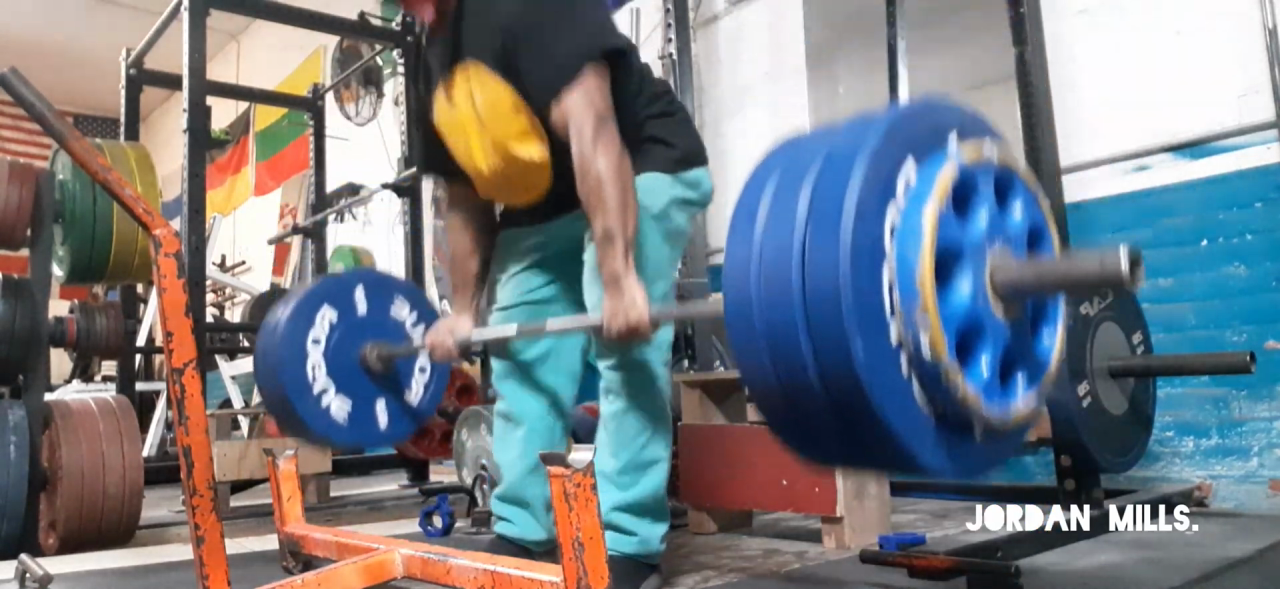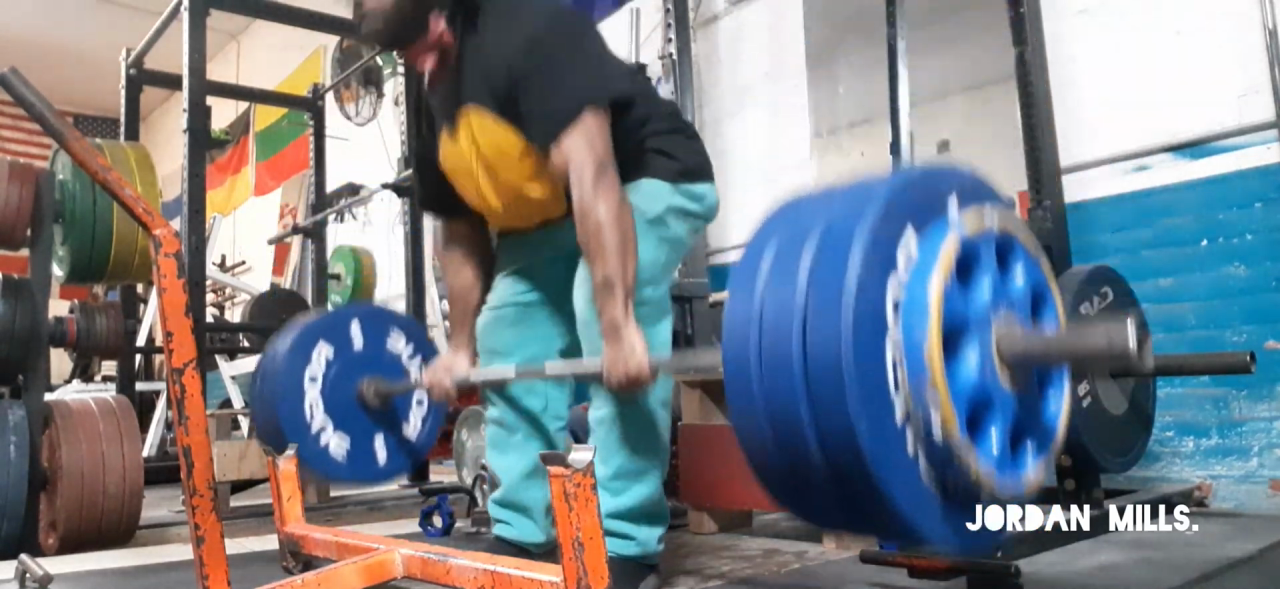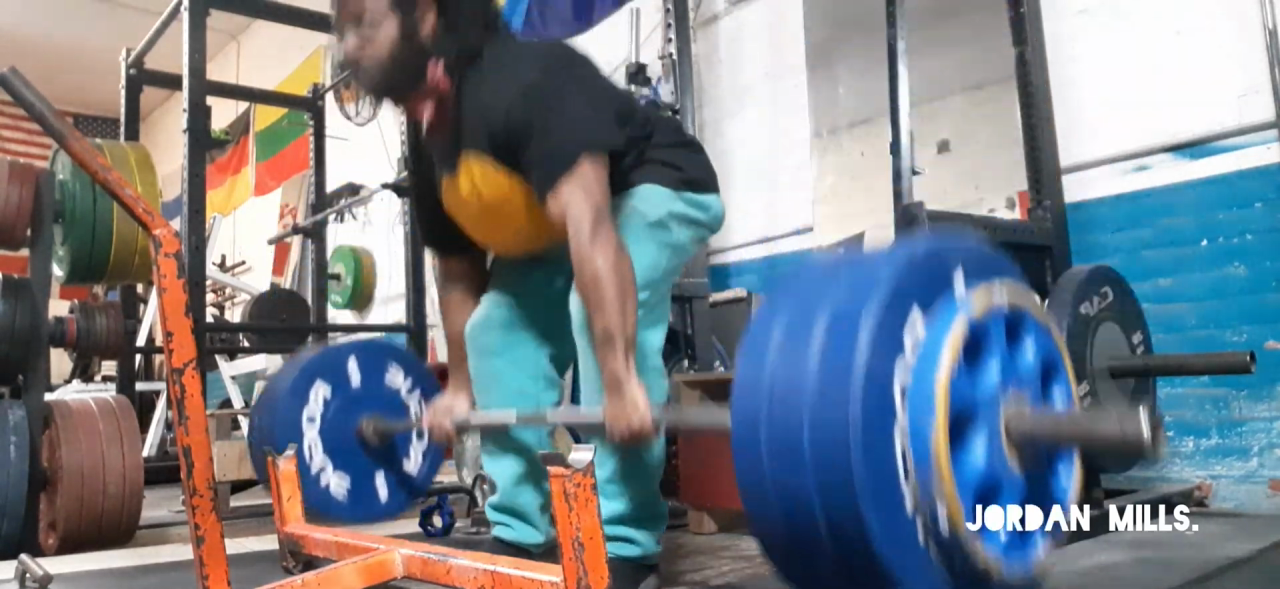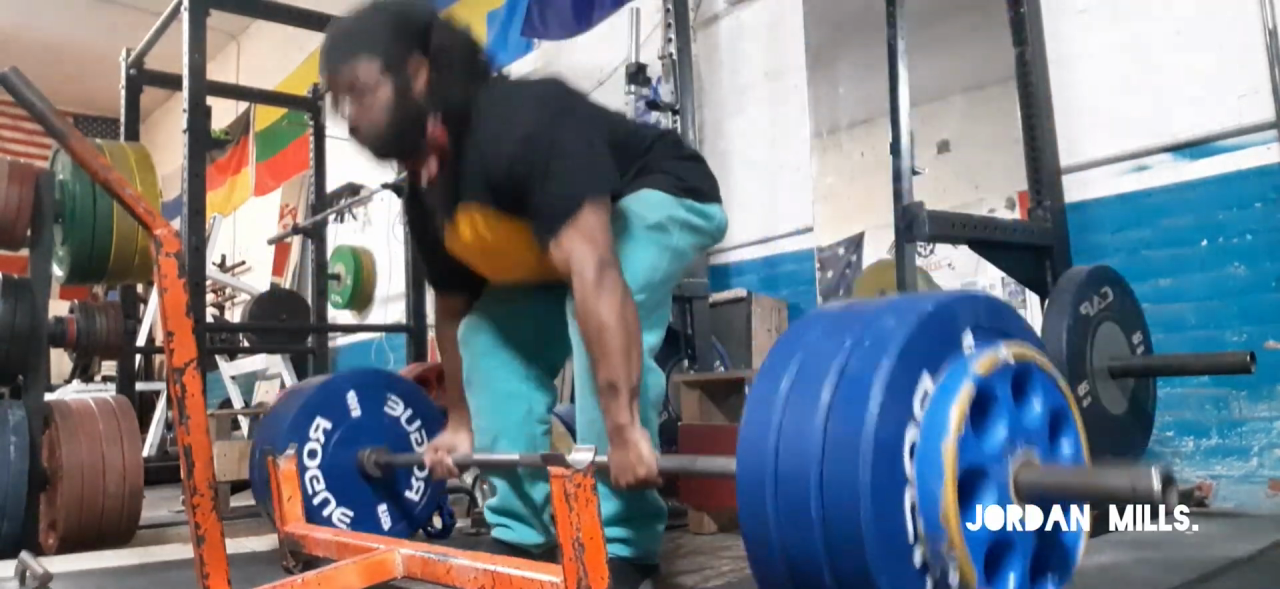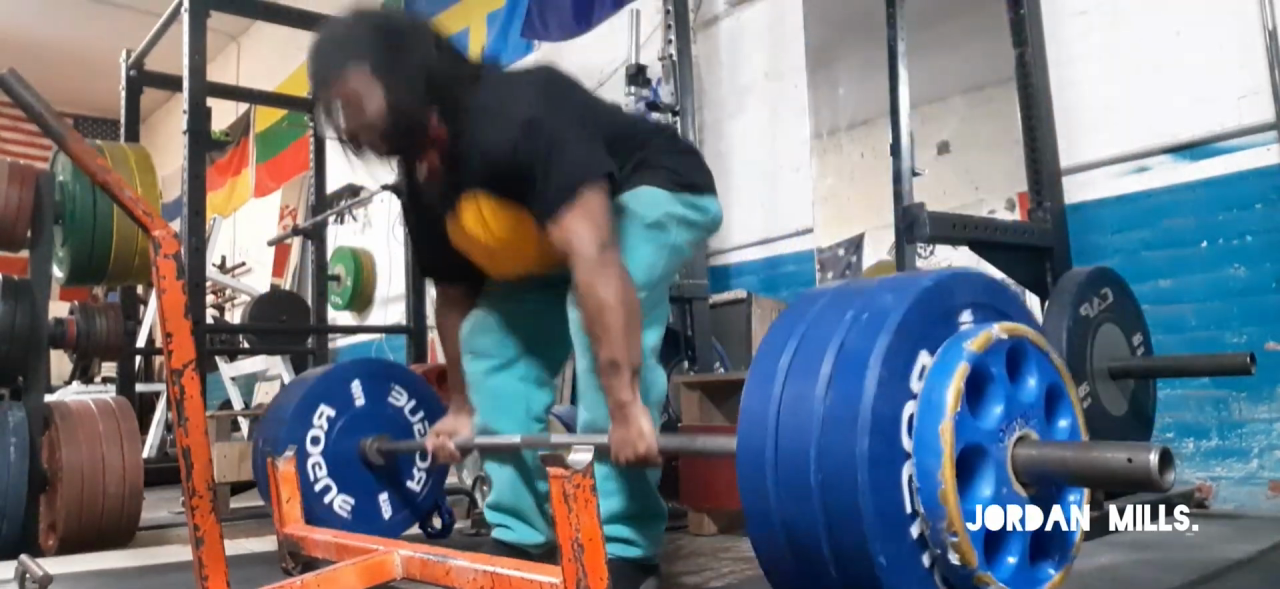
dt=0.1s
person 1, frame 1
right shoulder: (432, 58)
left elbow: (591, 133)
right elbow: (464, 200)
left wrist: (619, 279)
right wrist: (465, 309)
left hip: (646, 173)
right hip: (543, 204)
left knee: (624, 343)
right knee: (519, 351)
right ankle: (524, 533)
person 1, frame 2
right shoulder: (435, 107)
left elbow: (592, 182)
right elbow: (460, 237)
left wrist: (618, 322)
right wrist: (460, 347)
left hip: (646, 182)
left knee: (612, 346)
right knee: (506, 347)
right ankle: (521, 533)
person 1, frame 3
left shoulder: (524, 89)
right shoulder: (430, 145)
left elbow: (588, 230)
right elbow: (460, 275)
left wrist: (619, 382)
right wrist: (459, 386)
left hip: (661, 190)
left knee: (607, 328)
right knee: (496, 335)
right ankle: (522, 537)
person 1, frame 4
left shoulder: (524, 127)
right shoulder: (431, 190)
left elbow: (594, 277)
right elbow: (455, 304)
left wrist: (624, 429)
right wrist: (459, 424)
left hip: (660, 197)
left knee: (603, 332)
right knee: (485, 338)
right ankle: (520, 537)
person 1, frame 5
left shoulder: (519, 114)
right shoulder: (426, 186)
left elbow: (594, 261)
right elbow: (456, 297)
left wrist: (625, 410)
right wrist: (460, 409)
left hip: (655, 190)
left knee: (605, 334)
right knee: (488, 339)
right ankle: (520, 539)
